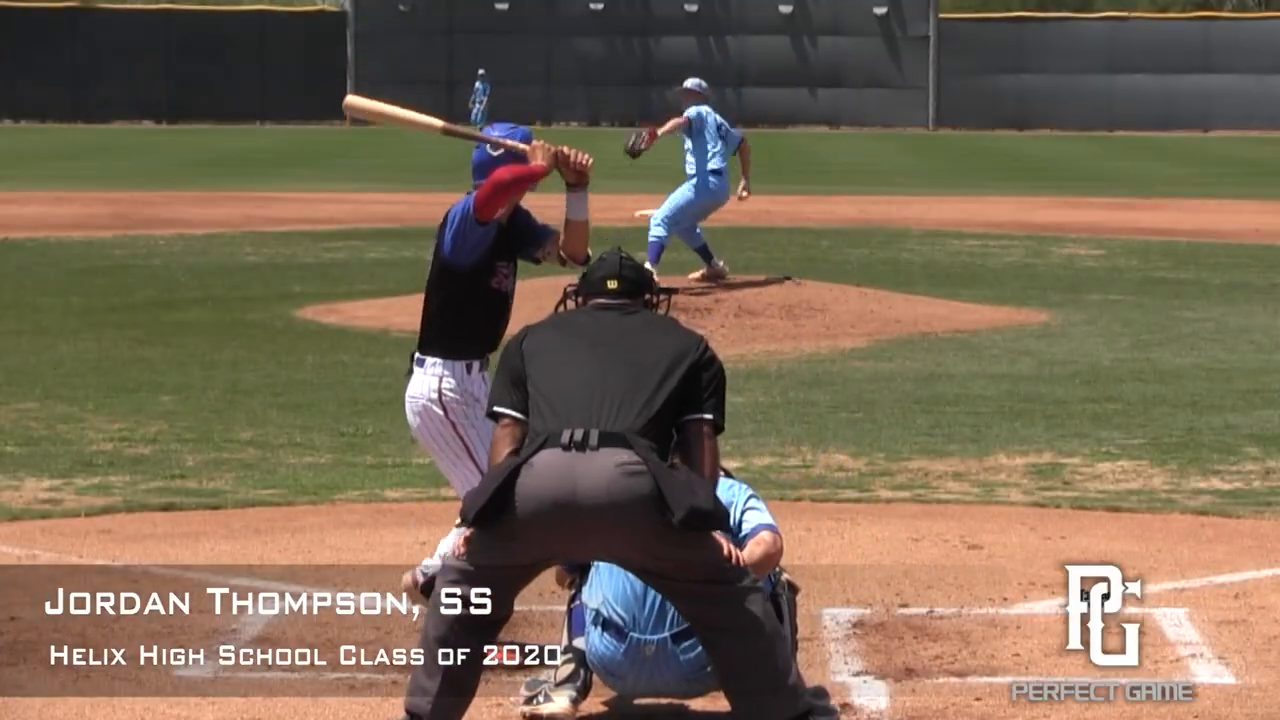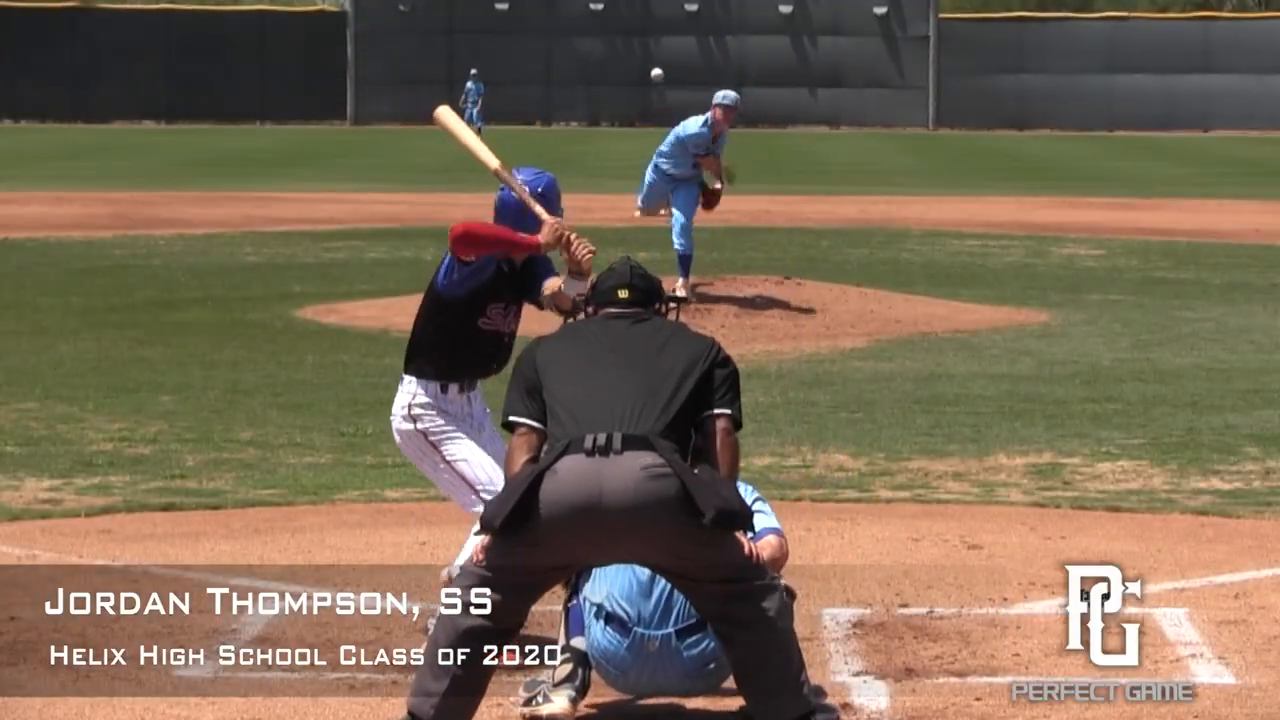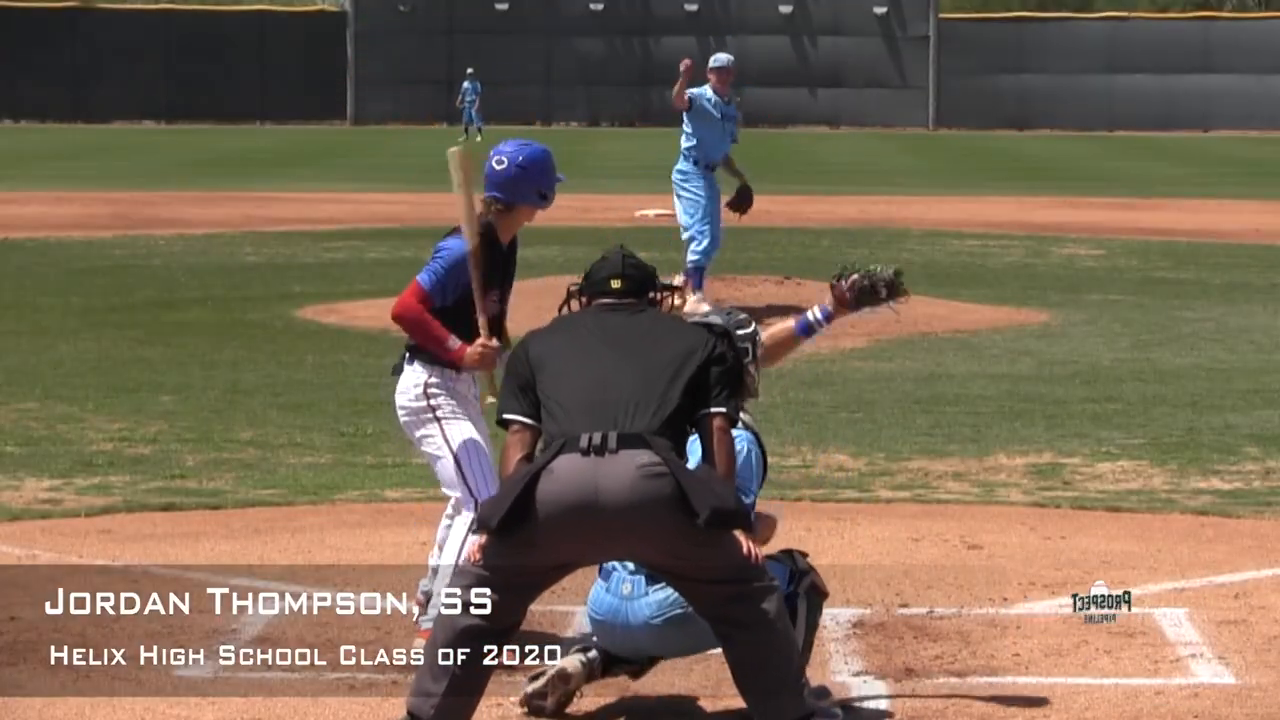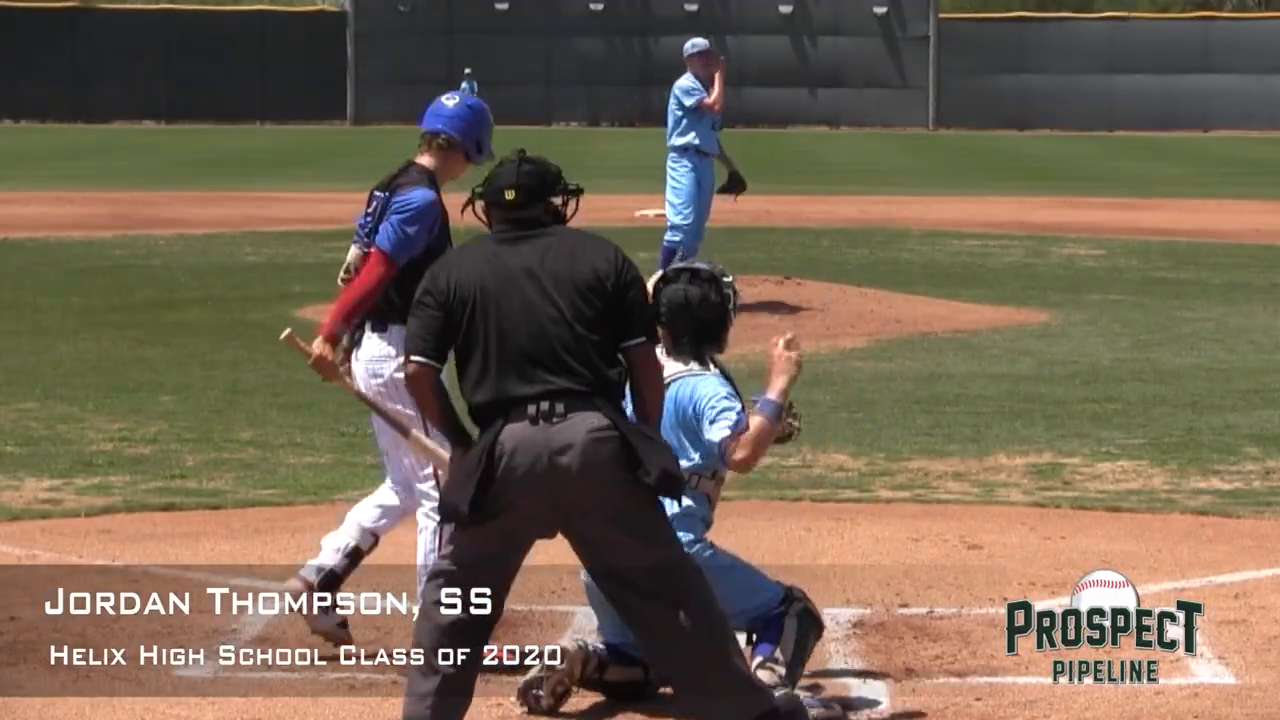
dt=0.5s
person 1, frame 1
left shoulder: (533, 337)
right shoulder: (687, 344)
left elbow: (508, 433)
right elbow: (701, 439)
left wrist: (488, 515)
right wrist: (706, 521)
left hip: (541, 481)
right hip: (633, 482)
left knee: (464, 589)
right knee: (729, 597)
person 1, frame 2
left shoulder: (545, 348)
right shoulder: (701, 348)
left elbow: (525, 442)
right elbow: (720, 434)
left wrist: (506, 521)
right wrist: (724, 516)
left hip: (564, 485)
right hip: (656, 484)
left knee: (481, 593)
right knee: (747, 594)
person 1, frame 3
left shoulder: (540, 341)
right shoulder: (696, 339)
left elbow: (519, 438)
right elbow: (717, 432)
left wrist: (502, 520)
right wrist: (727, 518)
left hip: (561, 485)
right hip: (651, 482)
left knee: (479, 591)
right knee: (745, 591)
person 1, frame 4
left shoulder: (452, 269)
right shoulder: (602, 256)
left elbow: (419, 373)
right elbow: (645, 365)
left wrist: (461, 444)
right wrist: (648, 448)
left hip: (508, 449)
right hip: (598, 441)
left knee: (456, 589)
right knee: (666, 586)
person 2, frame 1
left shoulder: (511, 220)
right shoulder: (466, 218)
left elbow: (572, 254)
right elbow: (498, 184)
left wrist: (576, 191)
right wrist: (540, 168)
left hip: (471, 381)
right hip: (441, 388)
left ankle: (432, 577)
person 2, frame 2
left shoulder: (529, 264)
right shoulder: (474, 257)
left elbow: (560, 300)
right elbow: (461, 232)
left wrist: (577, 275)
right wrist: (538, 244)
left hip: (466, 401)
right hip: (425, 406)
person 2, frame 3
left shoulder: (505, 242)
right shoulder: (464, 249)
right elbow: (405, 310)
left wrist: (503, 354)
right wrist: (459, 353)
left hip: (454, 384)
right hip: (432, 388)
left knee: (471, 494)
right knee: (482, 501)
left ankle: (436, 592)
right ankle: (438, 627)
person 2, frame 4
left shoulder: (395, 186)
right shoulder: (422, 200)
left elbow: (354, 267)
right elbow: (374, 273)
right wrist: (330, 335)
left hip: (381, 350)
right hip: (400, 355)
left knee: (401, 491)
right knee: (438, 491)
left ankle: (316, 583)
person 3, frame 1
right shoulder: (734, 491)
left elbow: (565, 576)
right elbow: (770, 546)
left hip: (614, 664)
right hip: (703, 665)
left knee: (588, 583)
right knee: (777, 583)
left ankle: (568, 690)
person 3, frame 2
right shoulder: (737, 491)
right elbow: (774, 553)
left hip: (613, 661)
right hip: (699, 664)
left knee: (582, 576)
left ankle: (564, 689)
person 3, frame 3
right shoulder: (735, 439)
left elbow: (746, 357)
left wrist: (822, 315)
right wrist: (760, 528)
left hip: (606, 609)
right hip: (670, 609)
right knee: (796, 574)
left ankle: (581, 664)
person 3, frame 4
right shoulder: (705, 386)
right elbow: (740, 455)
right wrist: (779, 385)
left knee: (636, 668)
right knee: (792, 611)
left ankle: (579, 662)
person 4, frame 1
left shoulder: (696, 112)
right shoulder: (720, 121)
left elbow: (681, 121)
right elbow: (744, 147)
left wrist: (656, 134)
right wrist: (745, 181)
left hip: (705, 184)
right hip: (720, 186)
left knee: (661, 220)
right knee: (684, 226)
left ankle: (649, 272)
right ankle: (714, 266)
person 4, frame 2
left shoulder: (721, 133)
right shoulder: (694, 130)
right elbow: (709, 162)
left wrist: (718, 182)
right wrist: (721, 176)
left hip: (687, 180)
right hip: (661, 173)
left knee: (681, 224)
right knee: (648, 206)
left ankle: (683, 283)
person 4, frame 3
left shoulder: (732, 111)
right shoulder: (699, 97)
right elbow: (678, 100)
left wrist: (742, 179)
right wrist: (684, 78)
left hip: (708, 175)
right hip: (689, 172)
left knee: (711, 240)
right knee: (700, 235)
left ankle: (687, 282)
right ankle: (695, 298)
person 4, frame 4
left shoulder: (706, 89)
right shoulder: (685, 86)
right elbow: (715, 106)
left wrist: (731, 167)
right wrist: (719, 74)
left hip: (706, 164)
right hip: (683, 162)
left knee: (696, 228)
right knee: (682, 222)
